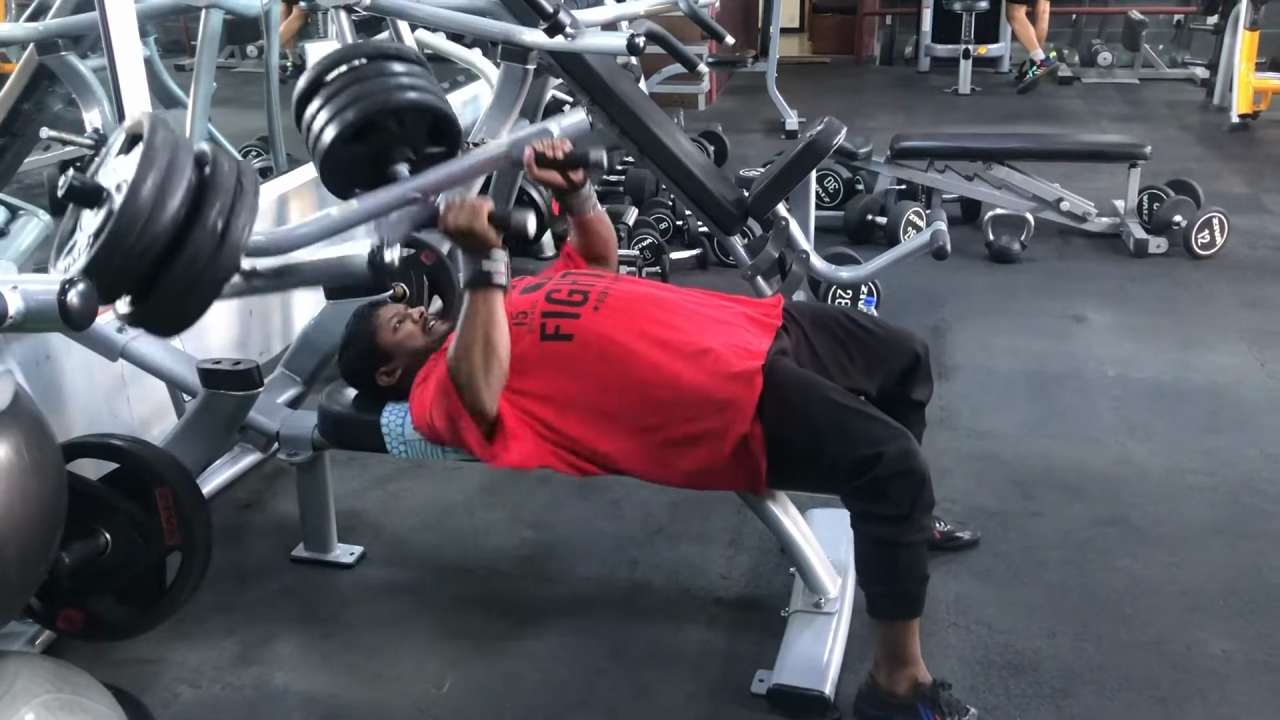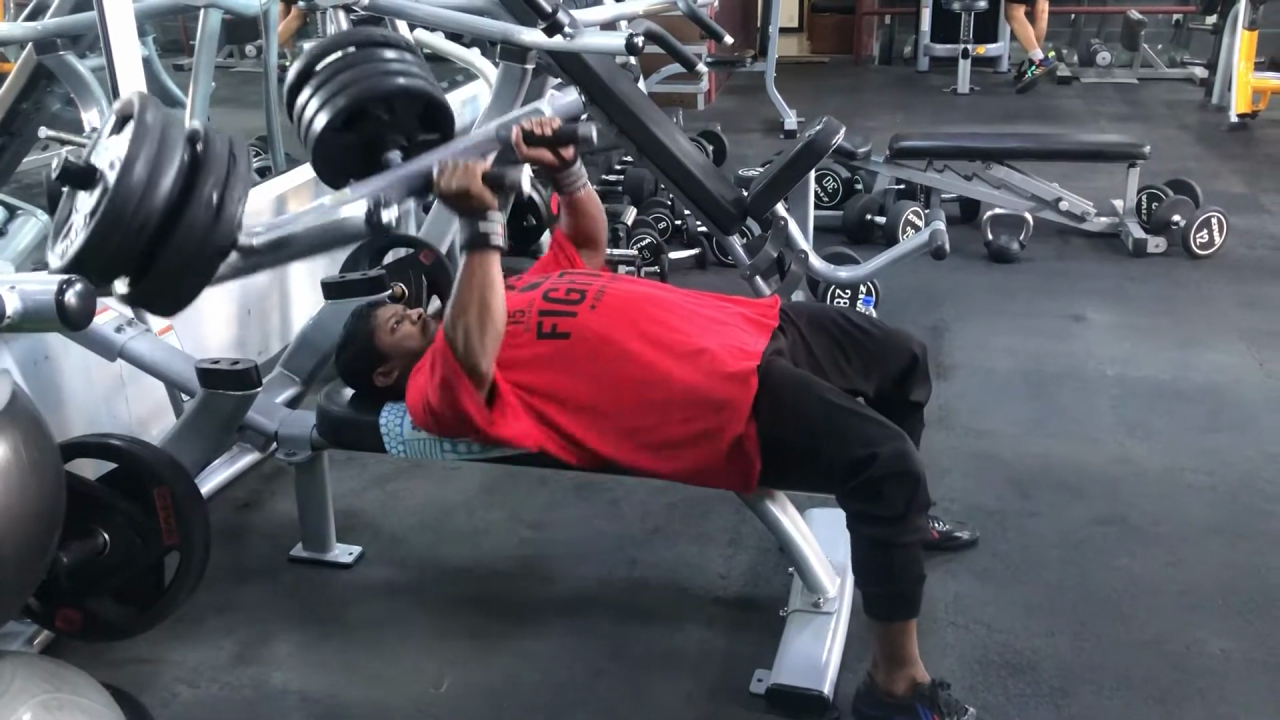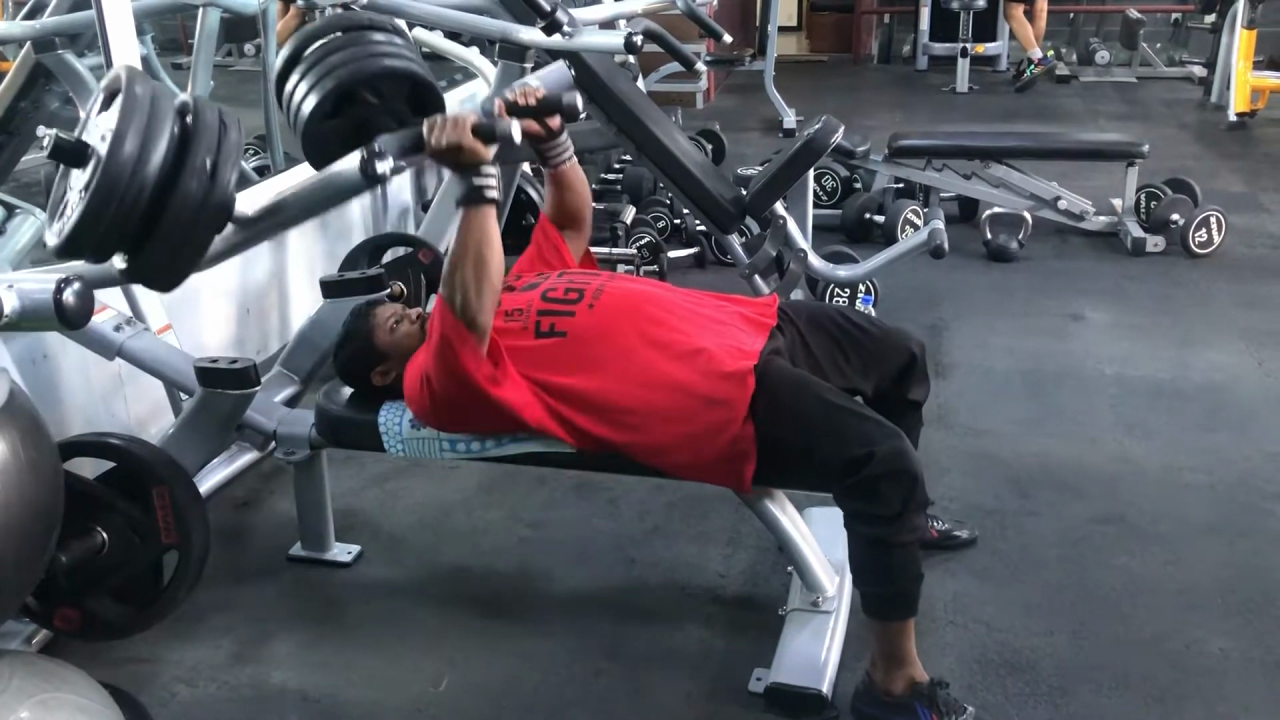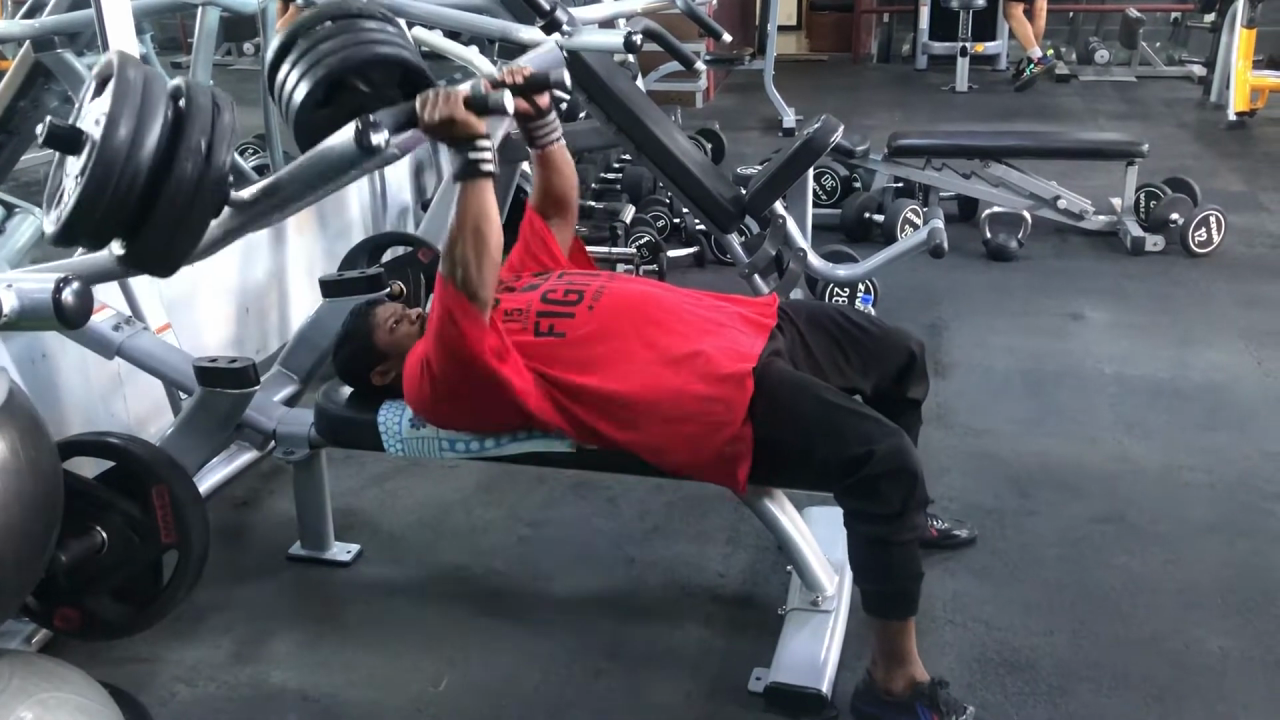
dt=0.1s
person 1, frame 1
left shoulder: (504, 302)
right shoulder: (439, 387)
left elbow: (602, 259)
right elbow: (482, 404)
left wrist: (572, 188)
right wrist: (481, 262)
right hip: (727, 398)
left knee: (904, 358)
right knee: (893, 462)
left ankle: (900, 523)
person 1, frame 2
left shoulder: (510, 296)
right shoulder: (434, 387)
left elbow: (589, 240)
right elbow: (472, 370)
left wrist: (560, 166)
right wrist: (480, 224)
right hip: (715, 399)
left knee: (903, 360)
right knee: (887, 464)
left ankle: (898, 524)
person 1, frame 3
left shoulder: (510, 287)
right shoulder: (433, 376)
left elbow: (574, 219)
right elbow: (470, 320)
left wrist: (549, 141)
right wrist: (476, 181)
right hip: (717, 396)
left knee: (901, 358)
right knee: (884, 461)
left ankle: (895, 518)
person 1, frame 4
left shoulder: (504, 294)
right shoulder: (438, 376)
left elbow: (557, 207)
right elbow: (466, 284)
left wrist: (536, 117)
right wrist: (471, 153)
right hip: (713, 398)
left knee: (900, 357)
right knee: (883, 458)
left ankle: (893, 516)
